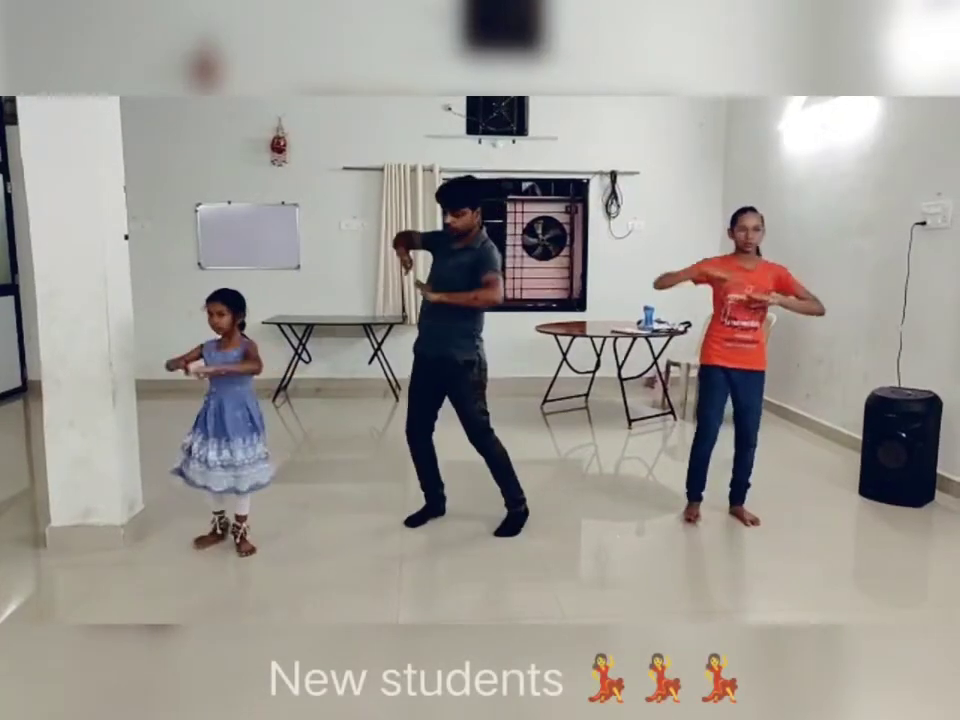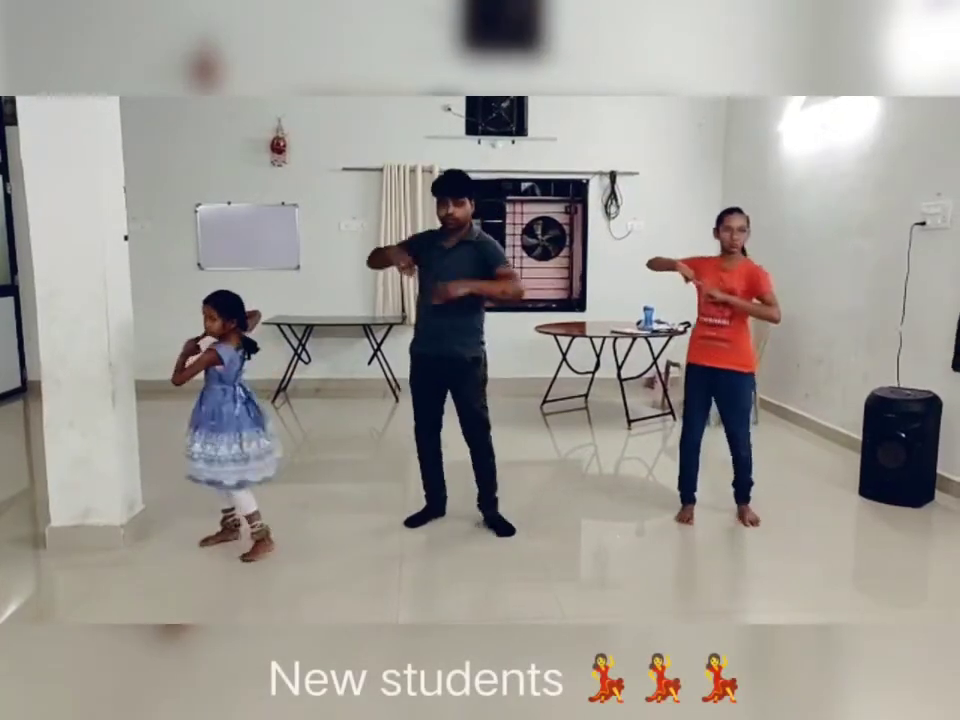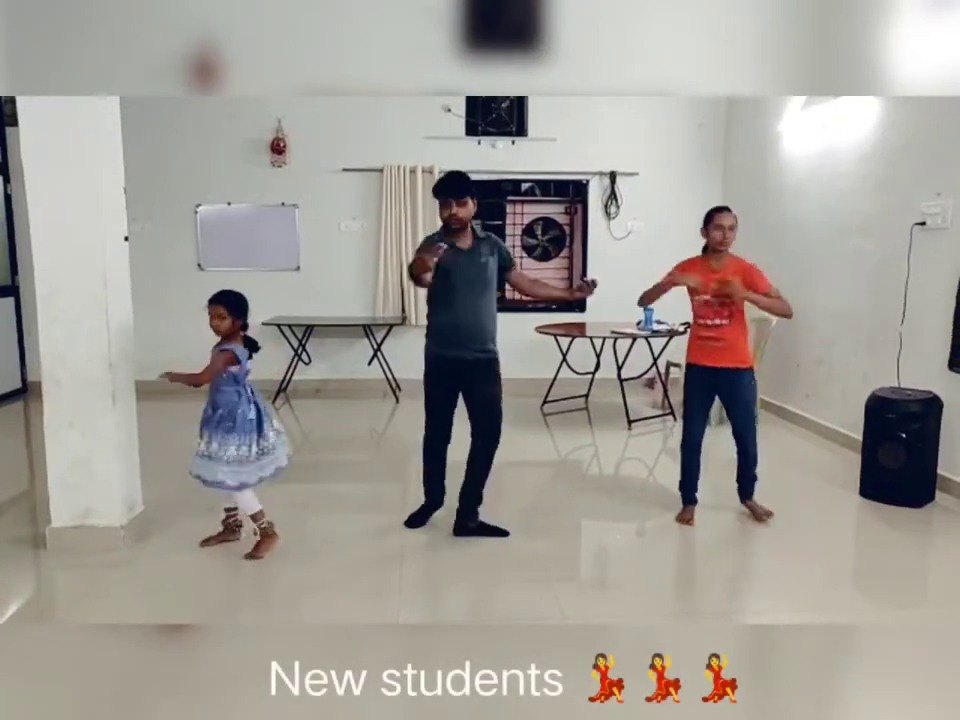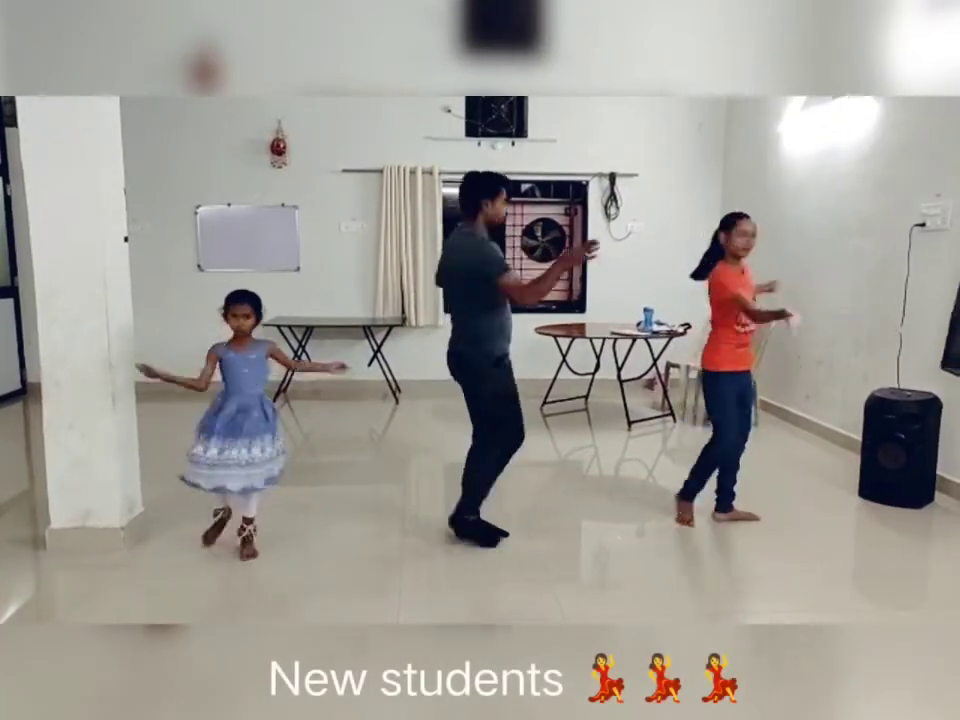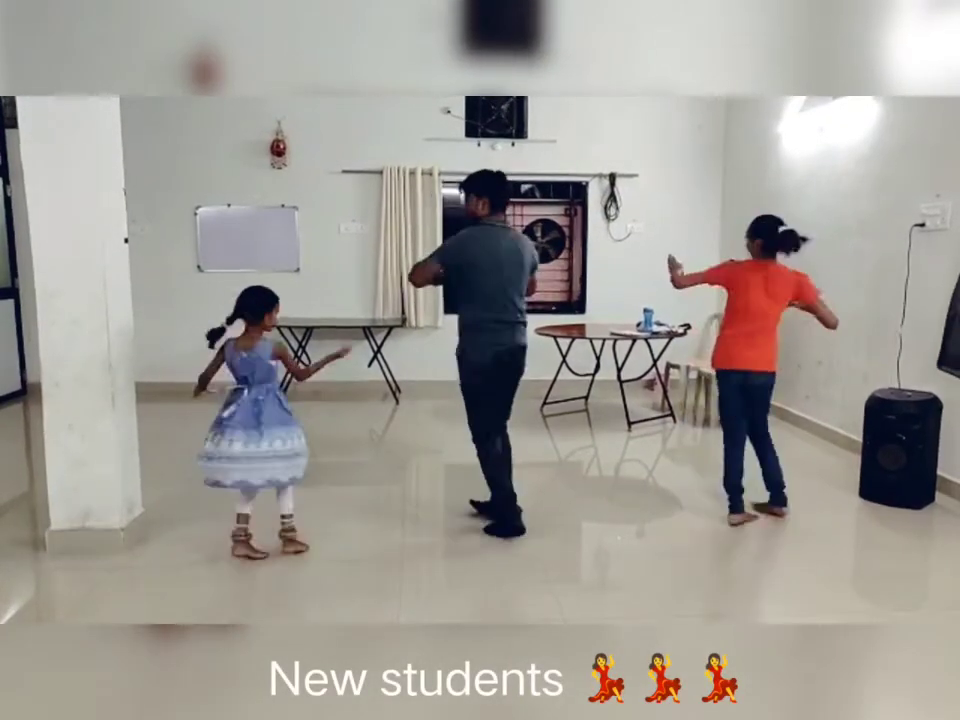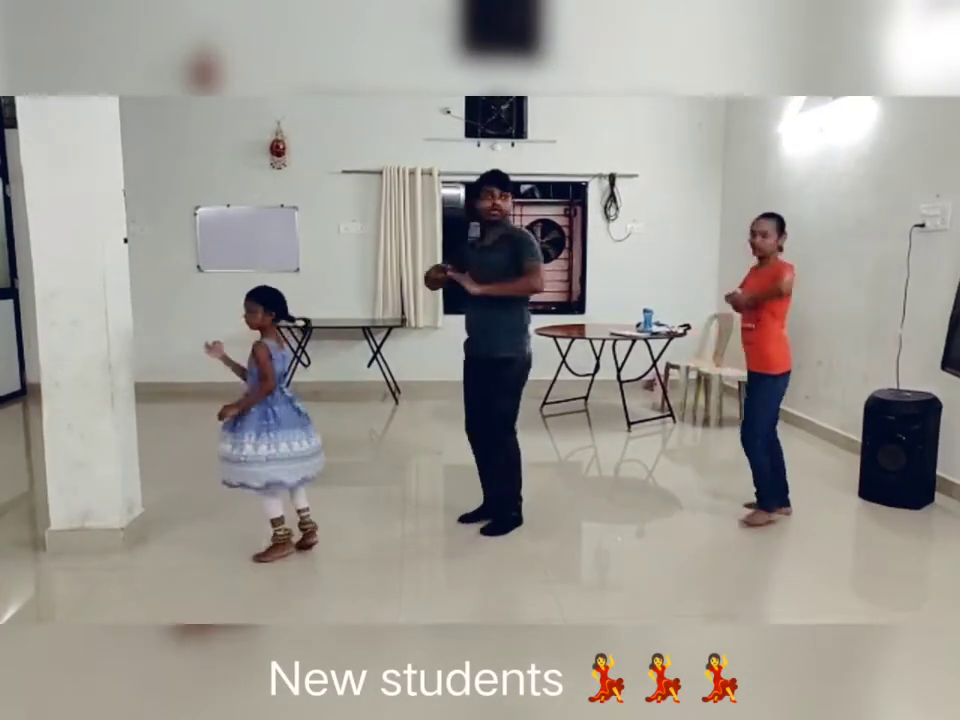
dt=0.2s
person 1, frame 1
left shoulder: (485, 252)
right shoulder: (441, 240)
left elbow: (492, 296)
right elbow: (404, 237)
left wrist: (439, 295)
right wrist: (404, 251)
left hip: (462, 361)
right hip: (427, 355)
left knee: (480, 434)
right knee: (417, 431)
left ankle: (516, 505)
right ankle: (434, 501)
person 1, frame 2
left shoulder: (485, 246)
right shoulder: (425, 242)
left elbow: (514, 288)
right elbow: (373, 260)
left wrist: (468, 286)
right wrist: (395, 255)
left hip: (465, 357)
right hip: (425, 354)
left knee: (477, 431)
right knee: (425, 431)
left ankle: (490, 506)
right ankle: (435, 502)
person 1, frame 3
left shoulder: (492, 245)
right shoulder: (433, 246)
left elbow: (522, 283)
right elbow: (420, 278)
left wrist: (568, 294)
right wrist: (423, 265)
left hip: (483, 358)
right hip: (442, 358)
left knee: (488, 435)
right knee: (437, 434)
left ankle: (468, 515)
right ankle: (432, 500)
person 1, frame 4
left shoulder: (456, 242)
right shoulder: (482, 249)
left elbow: (442, 280)
right elbow: (524, 295)
right wrist: (566, 262)
left hip: (468, 355)
right hip: (484, 361)
left knee: (489, 435)
right knee: (507, 435)
left ankle: (468, 513)
right ankle: (467, 513)
person 1, frame 5
left shoulder: (463, 242)
right shoulder: (523, 245)
left elbow: (417, 277)
left wrist: (448, 275)
left hip: (478, 352)
right hip: (514, 350)
left knee: (484, 433)
right knee: (496, 427)
left ankle: (508, 515)
right ankle: (504, 509)
person 1, frame 6
left shoulder: (521, 241)
right shoulder: (472, 247)
left elbow: (535, 284)
right elbow: (433, 281)
left wrist: (481, 288)
right wrist: (442, 274)
left hip: (508, 355)
right hip: (477, 353)
left knee: (499, 430)
right knee: (476, 429)
left ankle: (510, 510)
right ankle: (493, 502)
person 2, frame 1
left shoulder: (776, 273)
right shoulder: (712, 266)
left elbow: (818, 308)
right elbow: (660, 284)
left wrist: (778, 300)
right wrist: (698, 271)
left hip: (752, 367)
right hip: (716, 363)
left knee: (747, 438)
right knee: (706, 433)
left ankle: (737, 502)
right ankle: (693, 499)
person 2, frame 2
left shoulder: (754, 272)
right shoulder: (701, 265)
left elbow: (775, 314)
right elbow: (652, 263)
left wrist: (727, 297)
right wrist: (676, 265)
left hip: (736, 368)
right hip: (699, 364)
left knee: (739, 437)
right knee: (691, 434)
left ankle: (743, 501)
right ankle: (687, 500)
person 2, frame 3
left shoulder: (746, 270)
right shoulder: (688, 268)
left elbow: (786, 310)
right elbow: (644, 302)
left wrist: (744, 294)
right wrist: (672, 282)
left hip: (737, 366)
right hip: (698, 365)
left knee: (746, 433)
right knee: (692, 435)
left ankle: (747, 494)
right ankle: (688, 501)
person 2, frame 4
left shoulder: (741, 271)
right shoulder: (724, 275)
right elbow: (754, 313)
right wrist: (779, 314)
left hip: (740, 368)
right hip: (722, 369)
left knee: (739, 436)
right knee: (726, 439)
left ankle: (725, 505)
right ankle: (686, 497)
person 2, frame 5
left shoulder: (733, 270)
right shoulder: (795, 280)
left elbow: (679, 282)
right elbow: (831, 323)
left wrist: (674, 267)
right wrist: (804, 302)
left hip: (727, 364)
right hip: (763, 369)
left knee: (734, 435)
right knee: (759, 434)
left ankle: (736, 507)
right ankle: (777, 500)
person 2, frame 6
left shoulder: (782, 270)
right shoulder: (757, 272)
left elbow: (784, 288)
left wrist: (746, 299)
right wrist: (746, 303)
left hip: (770, 369)
right hip: (762, 367)
left knee: (753, 436)
right knee: (764, 433)
left ankle: (768, 505)
right ankle: (779, 499)
person 3, frame 1
left shoulder: (248, 346)
right shoulder: (207, 348)
left elbow: (256, 367)
right elbow: (173, 364)
left wrist: (217, 368)
right wrist: (182, 364)
left hip: (241, 416)
right hip: (214, 416)
left knee: (243, 475)
right knee: (212, 473)
left ankle: (240, 533)
right ankle: (218, 527)
person 3, frame 2
left shoulder: (215, 353)
right shoulder: (238, 342)
left elbow: (178, 379)
right elbow: (256, 314)
left wrist: (185, 353)
left hip: (224, 415)
right hip: (231, 411)
left knee: (231, 477)
right knee: (223, 475)
left ankle: (261, 536)
right ankle: (230, 526)
person 3, frame 3
left shoulder: (228, 353)
right shoulder: (228, 343)
left elbow: (201, 379)
left wrist: (175, 376)
left hip: (236, 417)
right hip: (229, 414)
left knee: (236, 480)
right knee: (225, 476)
left ankle: (266, 532)
right ankle: (232, 526)
person 3, frame 4
left shoulder: (265, 347)
right shoulder: (218, 351)
left elbow: (293, 365)
right elbow: (201, 384)
left wrist: (326, 367)
right wrist: (162, 376)
left hip: (255, 419)
right hip: (227, 418)
left knee: (248, 479)
right knee: (226, 476)
left ankle: (248, 534)
right ankle: (223, 514)
person 3, frame 5
left shoulder: (227, 347)
right shoulder: (273, 347)
left elbow: (205, 377)
right elbow: (301, 374)
left wrist: (200, 387)
right wrist: (332, 357)
left hip: (238, 413)
right hip: (268, 416)
left knee: (251, 481)
right knee: (281, 477)
left ankle: (241, 538)
right ankle: (288, 537)
person 3, frame 6
left shoulder: (261, 347)
right shoulder: (279, 343)
left elbow: (268, 384)
left wrist: (238, 407)
right wrist: (224, 358)
left hip: (263, 418)
right hip: (284, 412)
left knee: (267, 482)
right knee: (290, 477)
left ankle: (282, 540)
right ankle: (308, 529)
